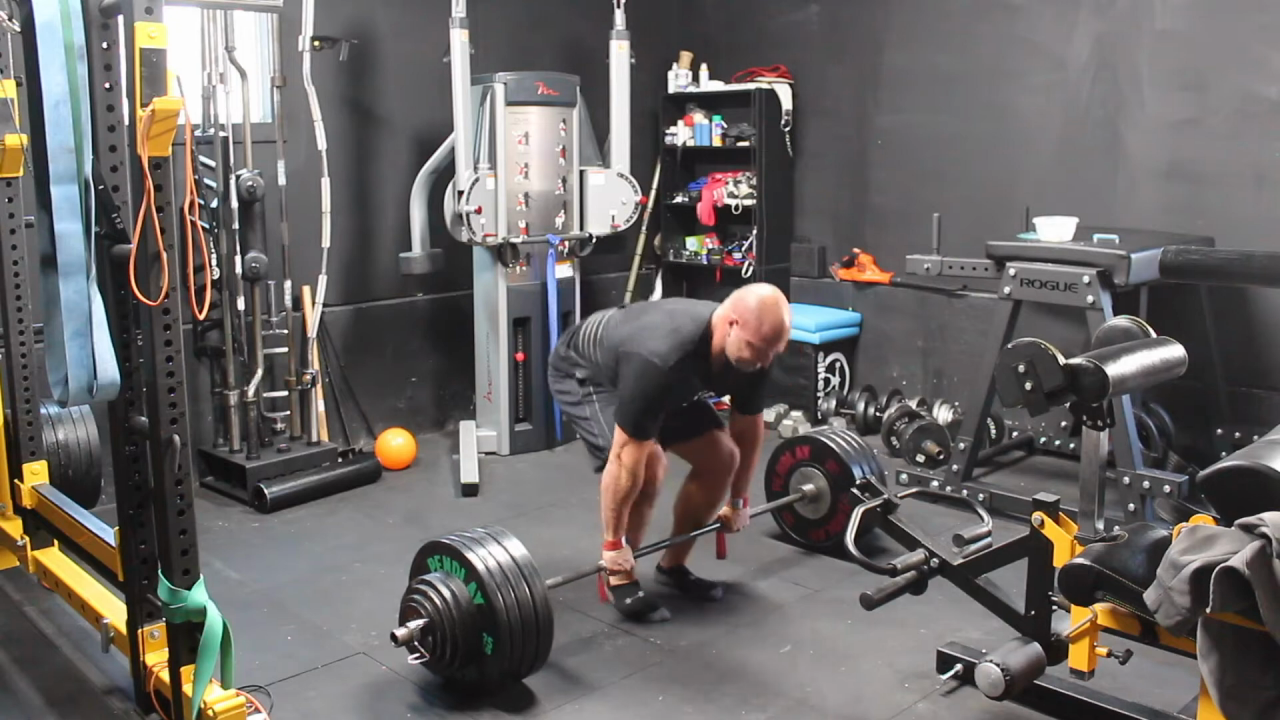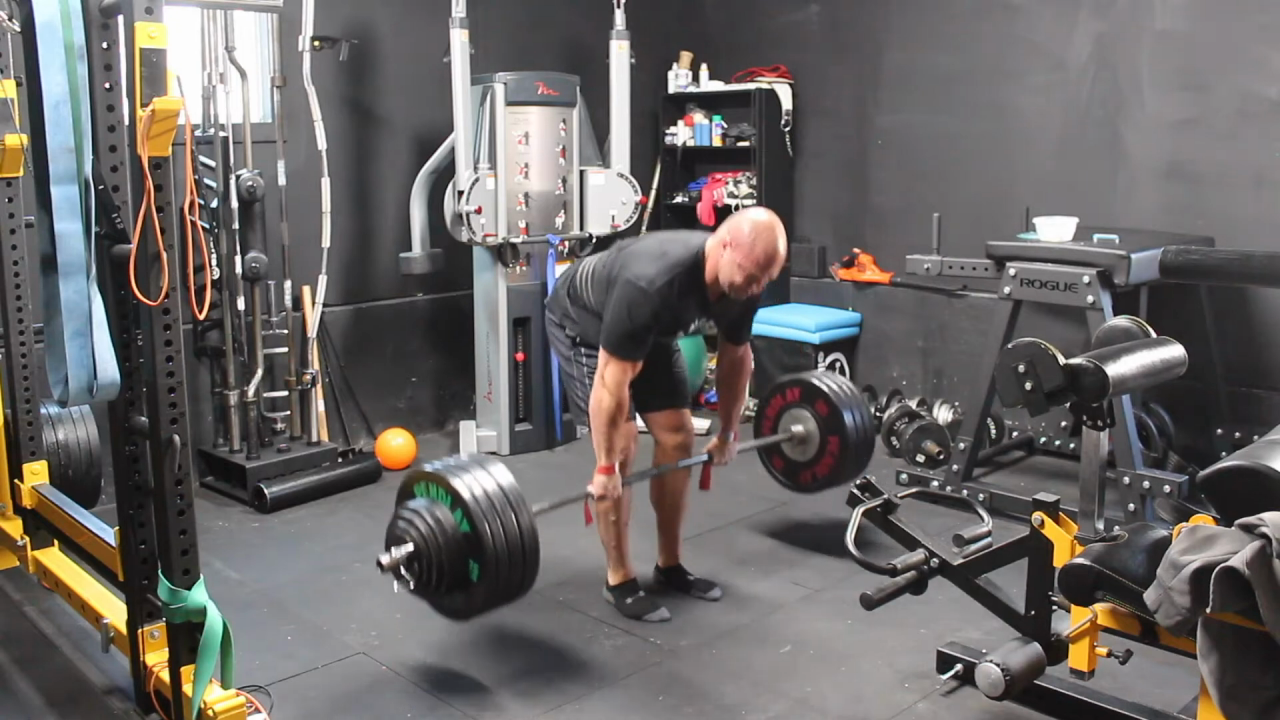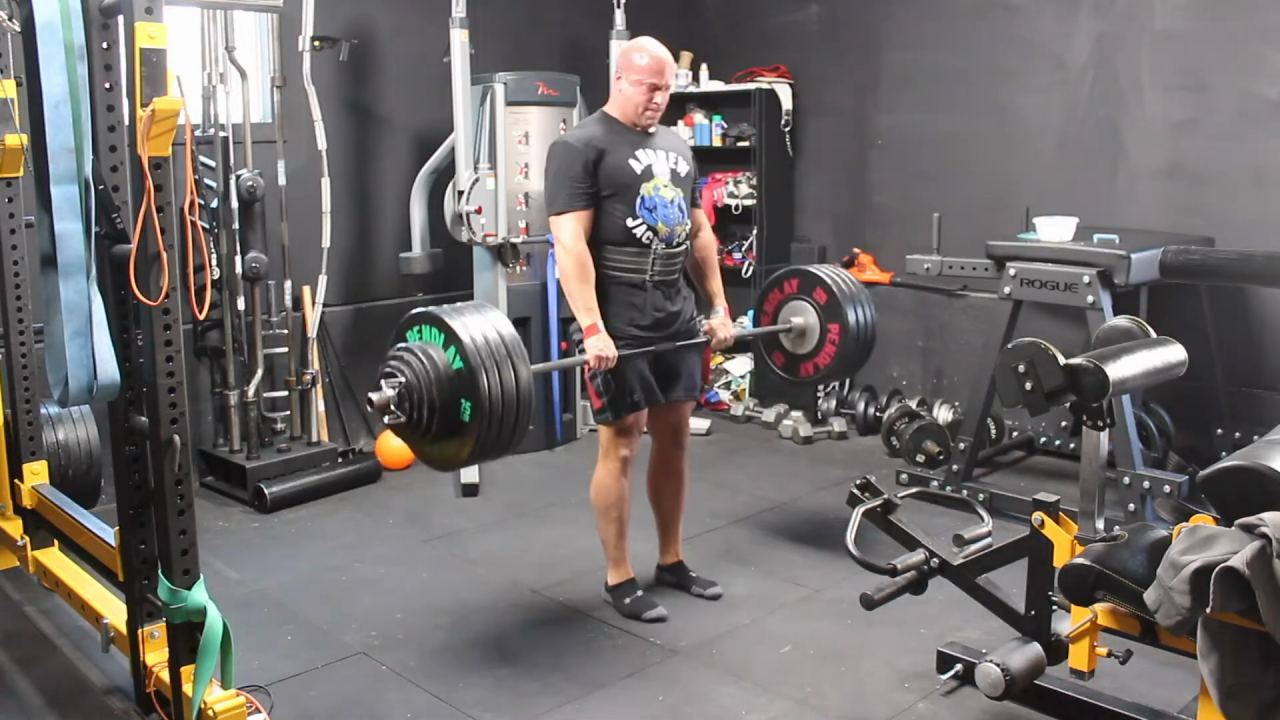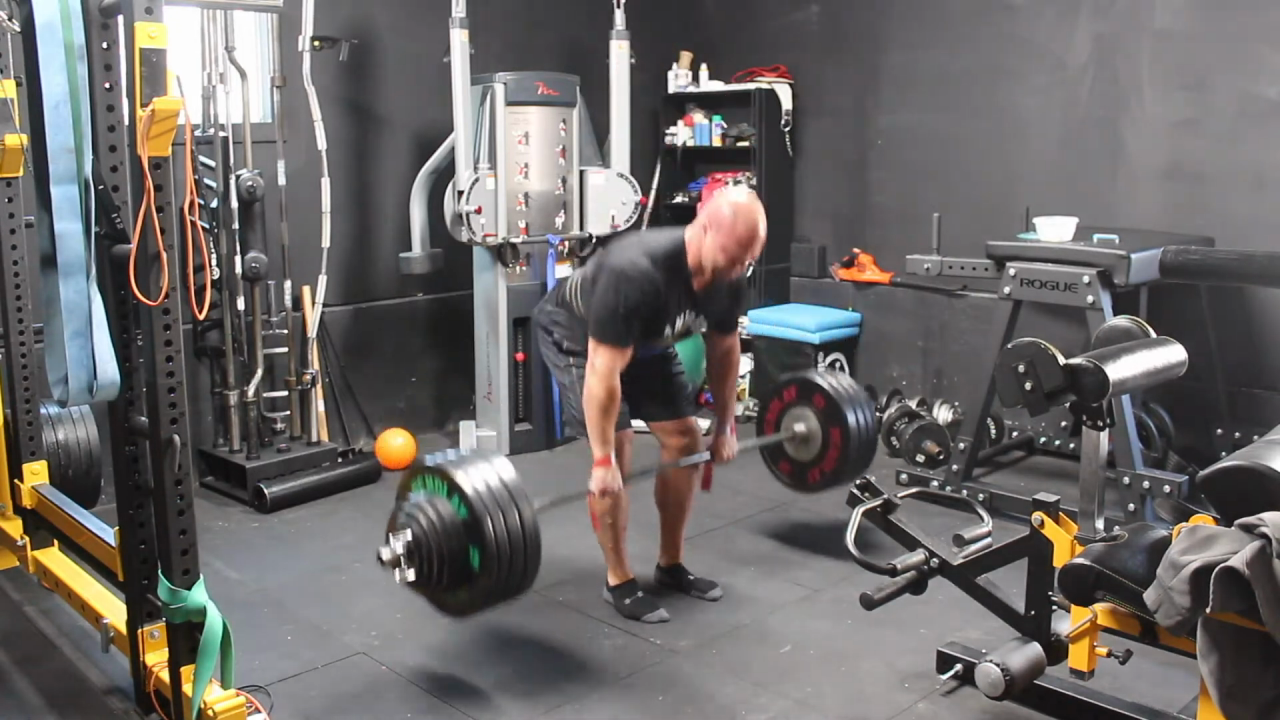
dt=0.7s
person 1, frame 1
left shoulder: (749, 348)
right shoulder: (660, 358)
left elbow: (748, 426)
right elbow: (626, 456)
left wrist: (738, 501)
right wrist: (613, 544)
right hip: (584, 374)
left knee: (721, 457)
right knee: (648, 467)
left ankle: (673, 565)
right ankle: (621, 579)
person 1, frame 2
left shoulder: (741, 288)
right shoulder: (650, 284)
left elbow: (735, 358)
right elbow: (613, 383)
left wrist: (728, 433)
right wrist: (605, 470)
left hip: (651, 337)
right hip: (584, 326)
left knee: (677, 438)
right knee: (622, 446)
left ankle: (670, 566)
right ankle: (620, 580)
person 1, frame 3
left shoulder: (675, 145)
right shoulder: (580, 145)
left elbow: (700, 232)
right elbow: (569, 243)
left wrist: (719, 307)
right wrist: (592, 328)
left hip: (678, 317)
right hip: (619, 324)
left knee: (673, 439)
right knee: (621, 444)
left ankle: (672, 562)
right ankle: (619, 579)
person 1, frame 4
left shoulder: (729, 278)
right shoulder: (635, 272)
left elbow: (723, 351)
right elbow: (606, 371)
left wrist: (725, 426)
right wrist: (603, 461)
left hip: (646, 341)
right hip: (575, 335)
left knee: (686, 436)
right knee: (616, 449)
left ankle: (670, 564)
right ankle: (619, 580)
